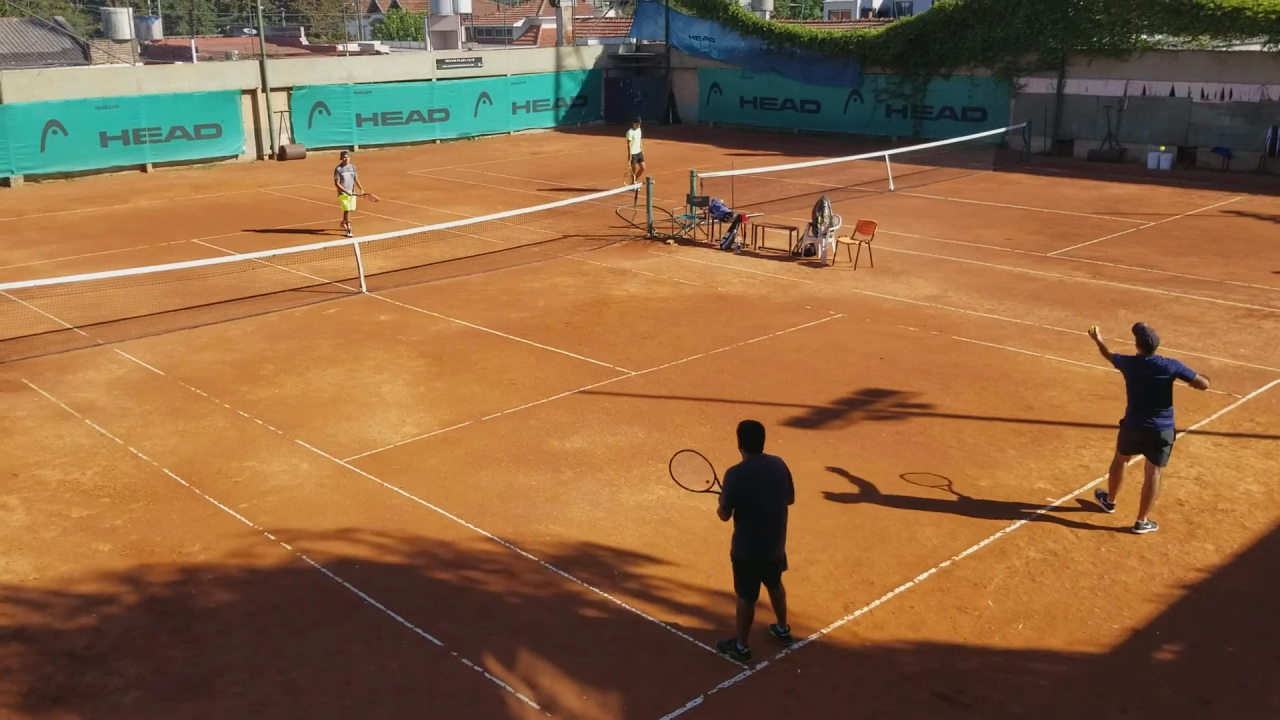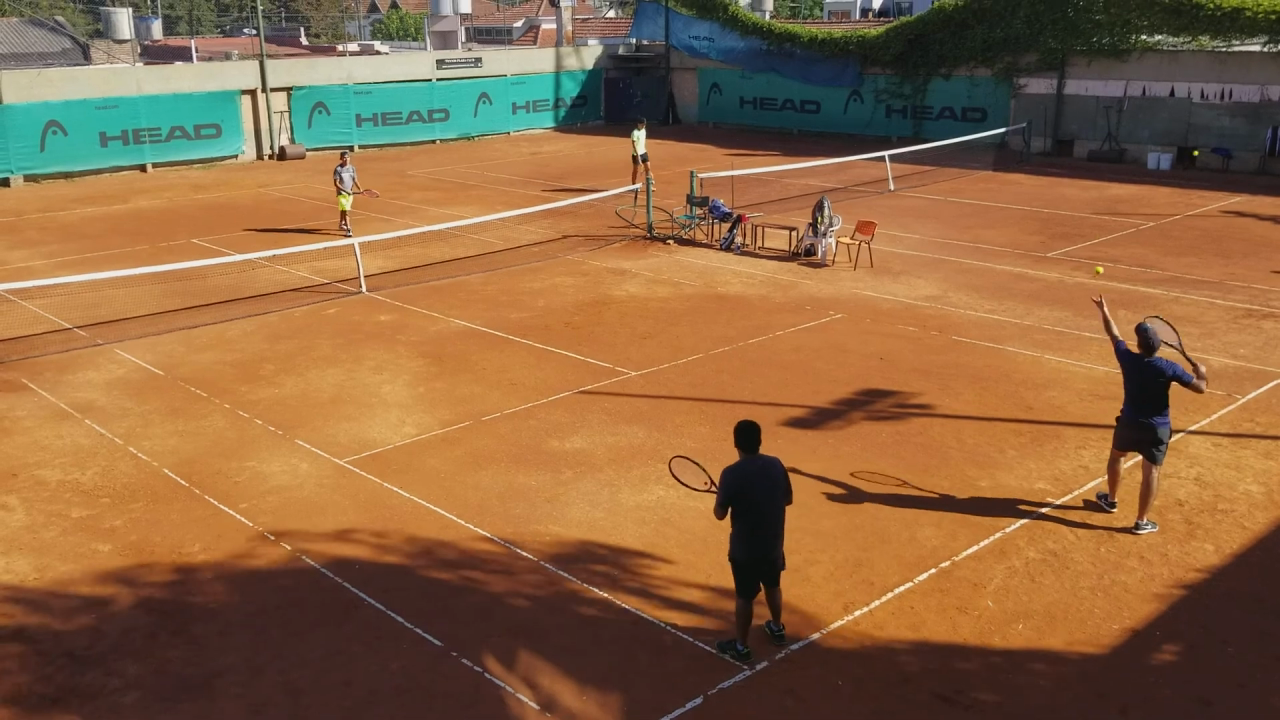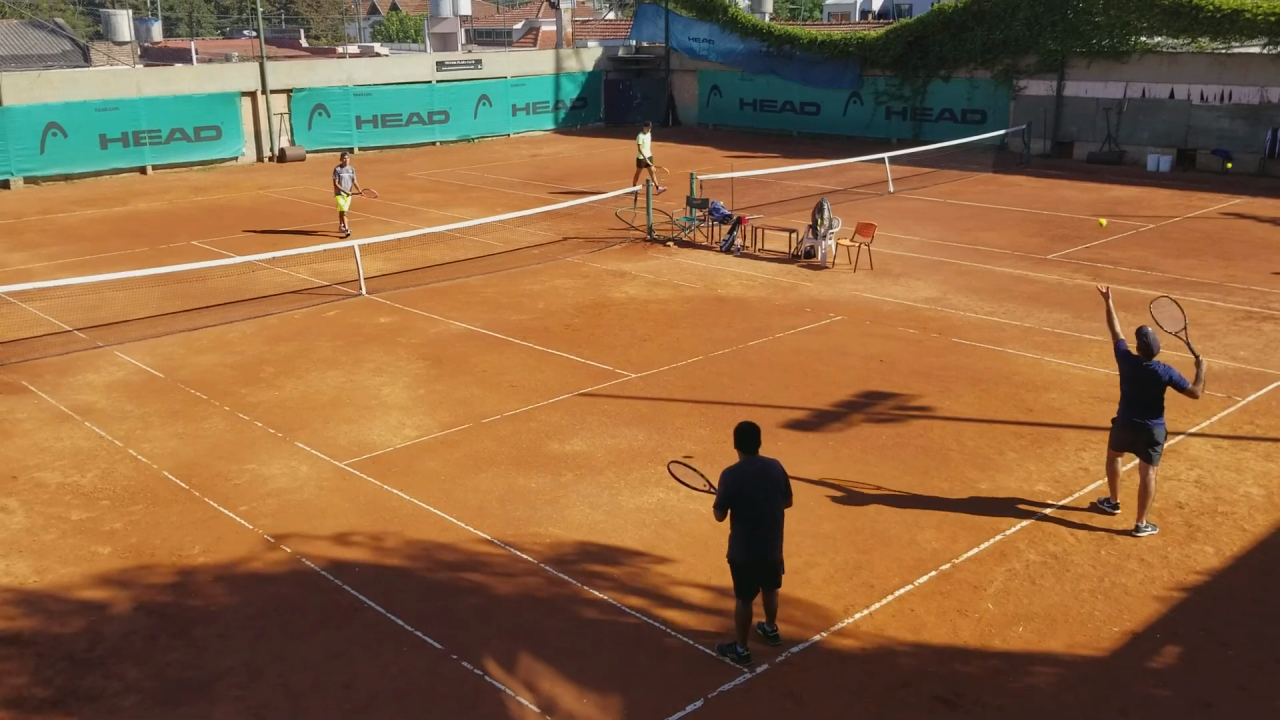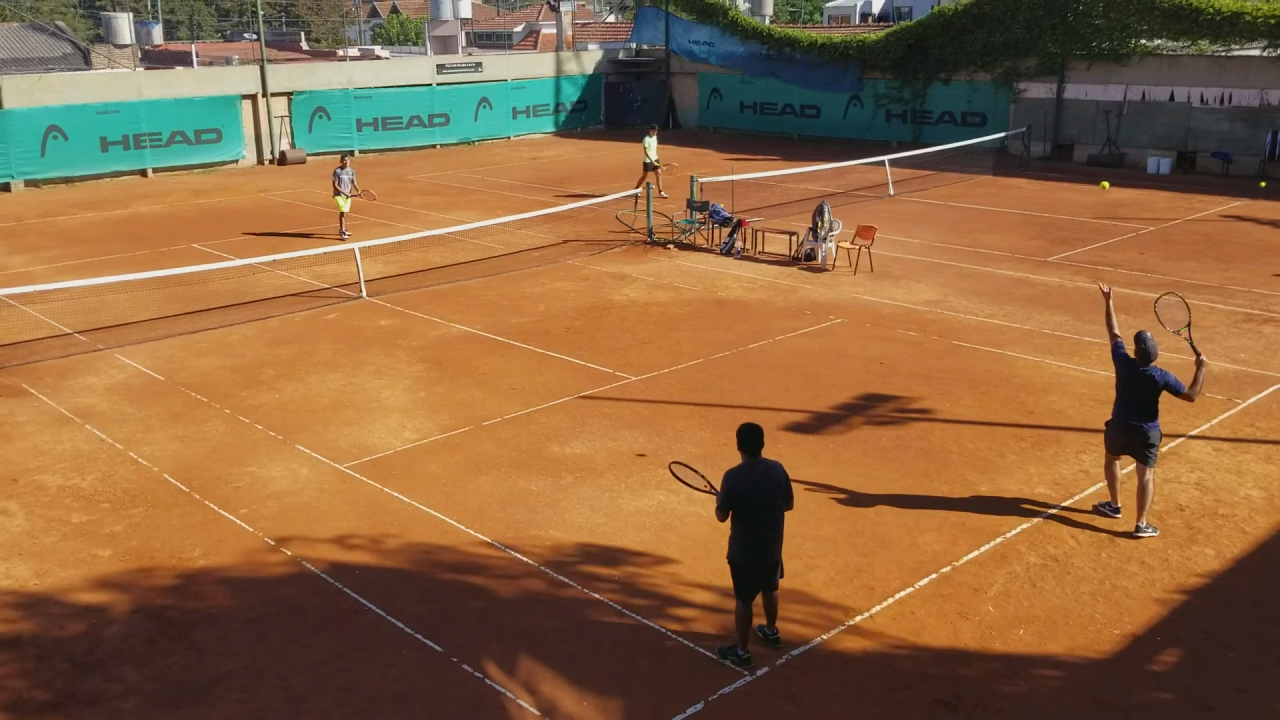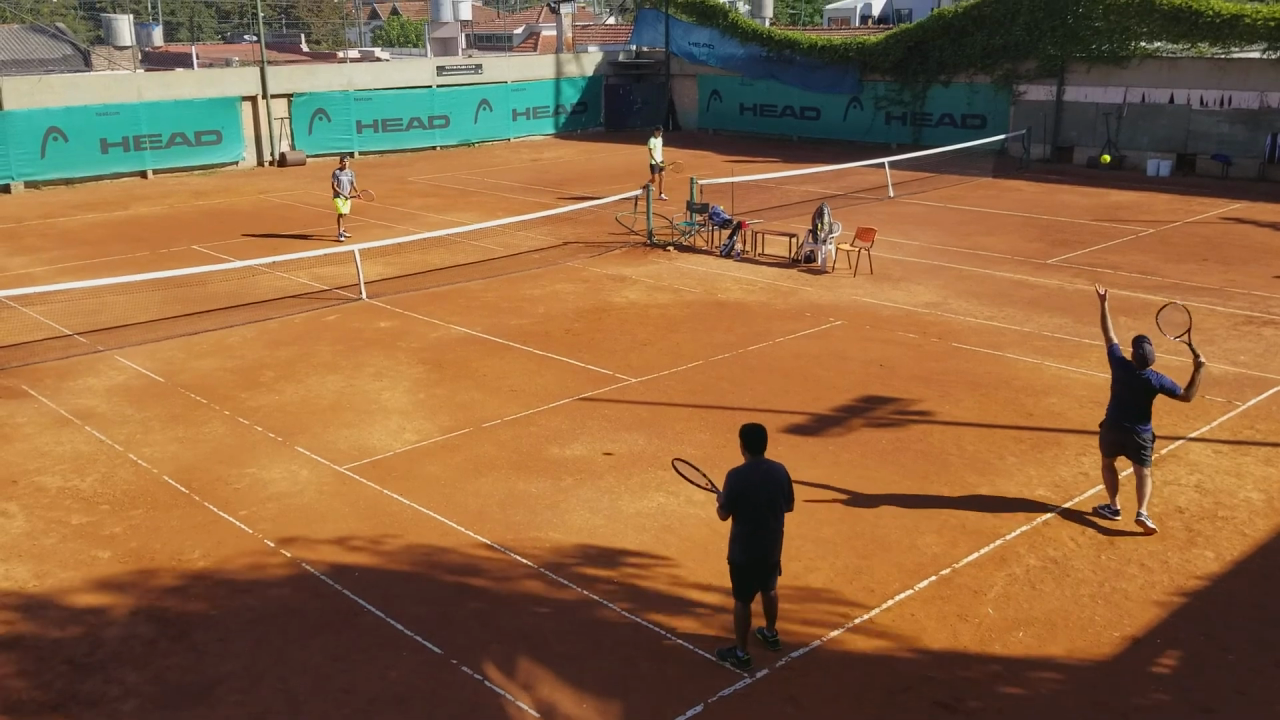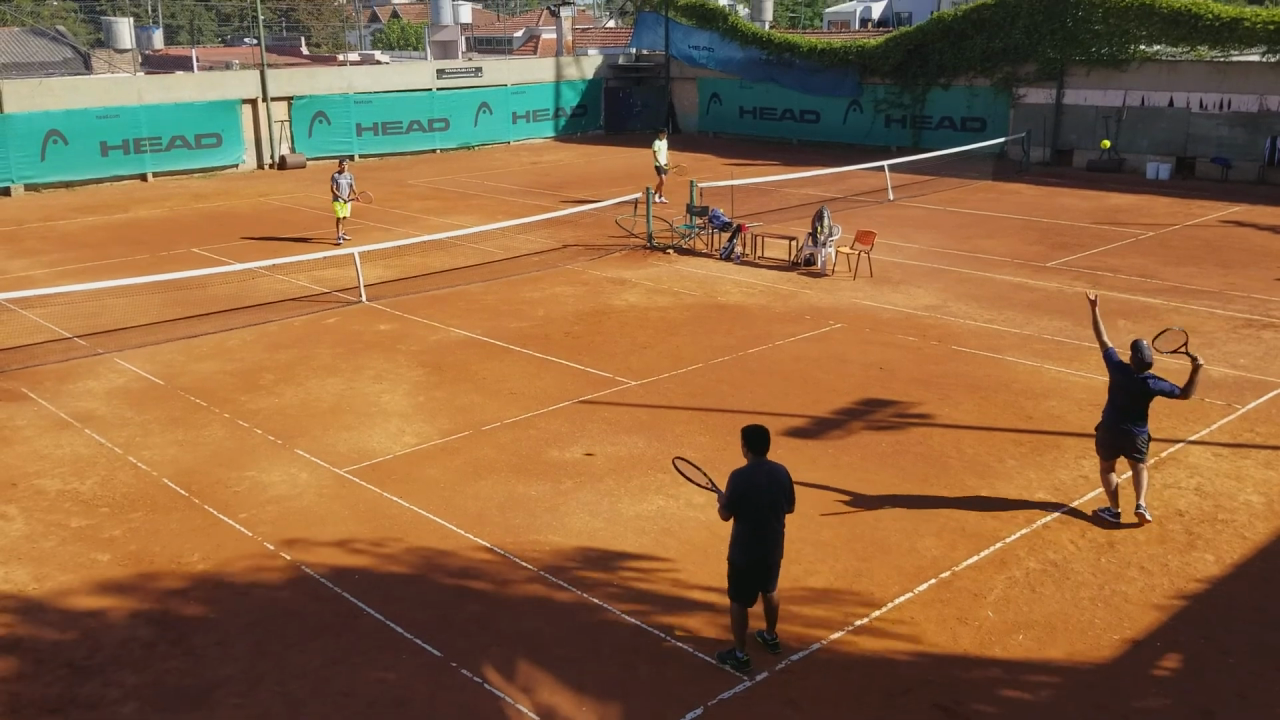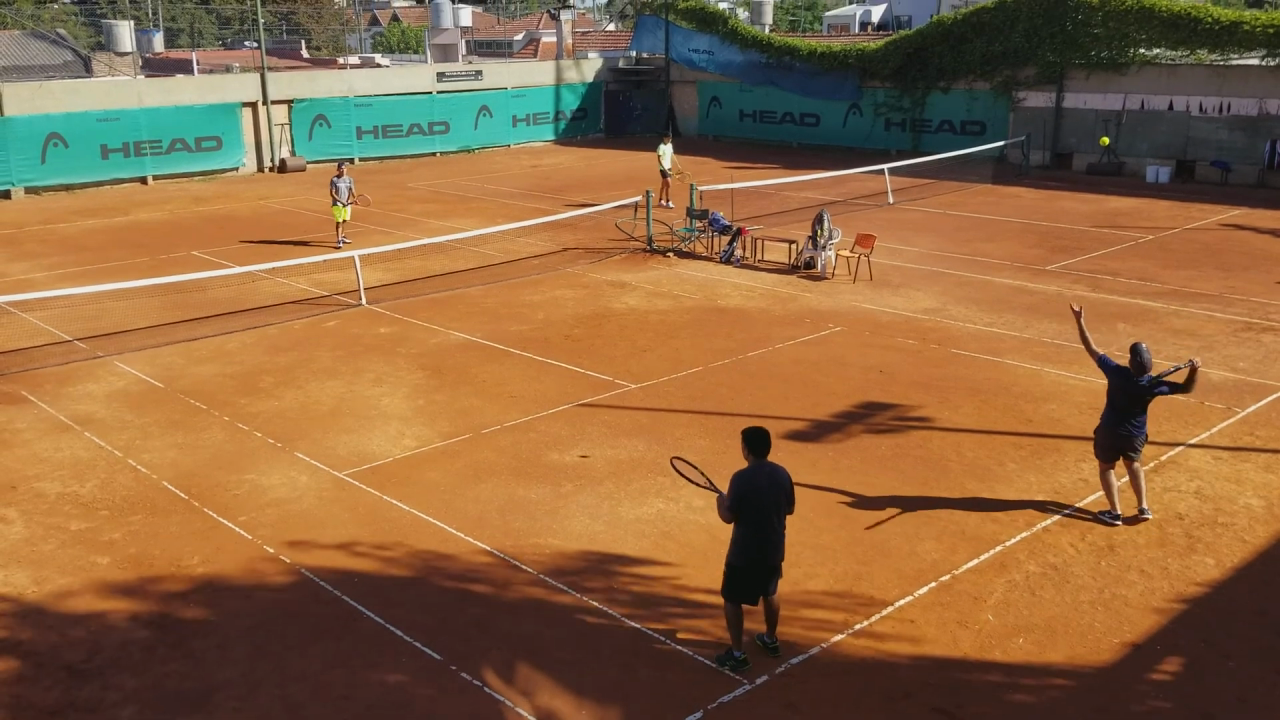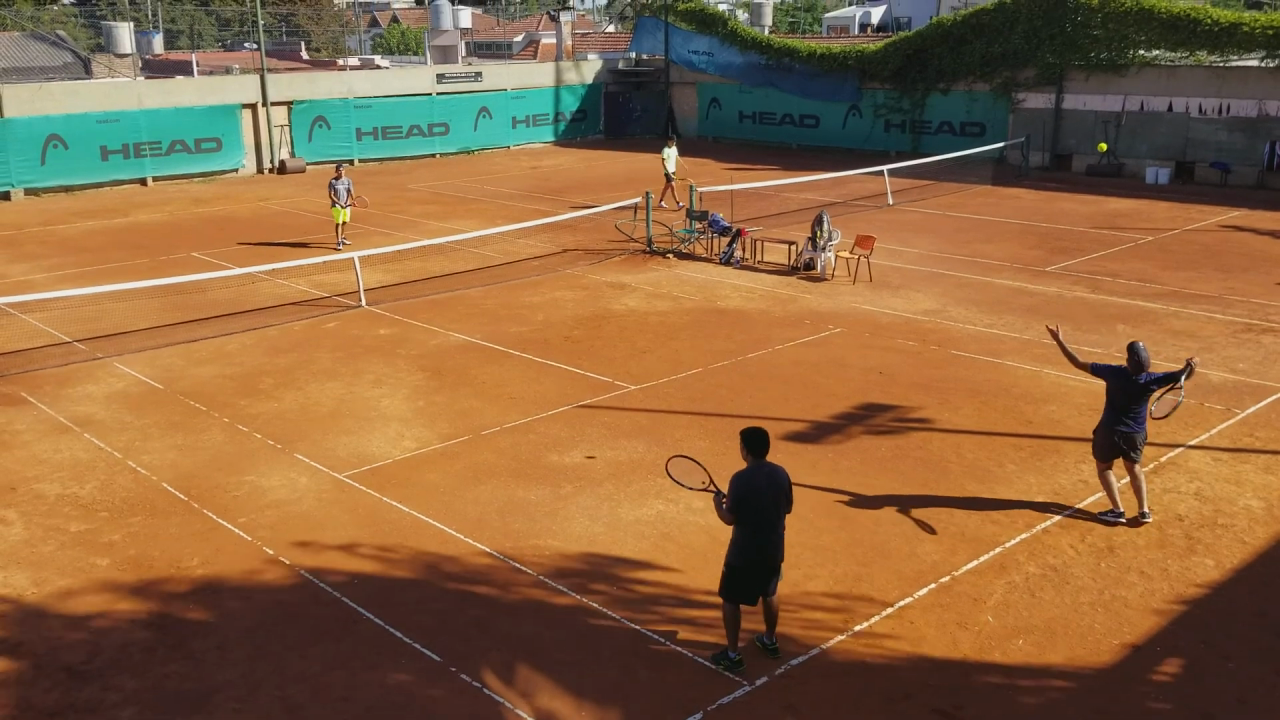
dt=0.1s
person 1, frame 1
left shoulder: (735, 474)
right shoulder: (779, 465)
left elbow: (724, 515)
right elbow: (790, 499)
left wrist: (721, 502)
left hip: (747, 547)
right hip: (775, 542)
left knee: (746, 596)
right knee: (775, 584)
left ankle: (741, 646)
right ankle: (783, 629)
person 1, frame 2
left shoulder: (731, 474)
right shoulder: (776, 465)
left elbow: (720, 514)
right elbow: (788, 500)
left wrist: (720, 499)
left hip: (745, 547)
right hip: (774, 542)
left knee: (745, 596)
right knee: (772, 586)
left ankle: (741, 646)
right ankle: (777, 628)
person 1, frame 3
left shoulder: (730, 475)
right shoulder: (776, 467)
left elbow: (719, 515)
right elbow: (787, 502)
left wrist: (720, 500)
left hip: (744, 548)
right hip: (772, 544)
left knee: (744, 598)
right knee: (770, 588)
left ankle: (741, 649)
right ankle: (771, 629)
person 1, frame 4
left shoulder: (733, 477)
right shoulder: (778, 470)
left elbow: (721, 516)
right elbow: (789, 505)
left wrist: (720, 501)
left hip: (744, 550)
right hip: (772, 546)
left knee: (743, 599)
right knee: (770, 590)
left ankle: (741, 651)
right ankle: (771, 631)
person 1, frame 5
left shoulder: (736, 476)
right shoulder: (780, 471)
left elbow: (723, 515)
right elbow: (789, 506)
left wrist: (721, 500)
left hip: (744, 550)
right hip: (772, 546)
left knee: (742, 600)
right knee: (769, 590)
left ankle: (741, 653)
right ankle: (771, 633)
person 1, frame 6
left shoulder: (739, 476)
right shoulder: (781, 472)
left elbow: (726, 515)
right elbow: (790, 508)
left wrist: (721, 500)
left hip: (744, 552)
right hip: (772, 548)
left knee: (738, 601)
right knee: (769, 592)
left ankle: (740, 655)
right ankle: (770, 636)
person 1, frame 7
left shoulder: (741, 478)
right shoulder: (782, 474)
left elbow: (728, 518)
right elbow: (790, 509)
left wrist: (721, 503)
left hip: (744, 553)
right hip: (774, 550)
left knee: (732, 600)
right knee: (770, 595)
left ankle: (737, 654)
right ankle: (771, 640)
person 1, frame 8
left shoulder: (741, 479)
right shoulder: (781, 474)
left elbow: (729, 518)
right elbow: (788, 509)
left wrist: (718, 504)
left hip: (743, 553)
right hip: (773, 550)
left knee: (730, 600)
right knee: (769, 595)
left ankle: (732, 655)
right ankle: (770, 641)
person 2, frame 1
left shoulder: (1129, 363)
right shoulder: (1170, 366)
left elbow: (1110, 355)
right elbow: (1204, 384)
left wrist: (1098, 340)
right wrist: (1197, 381)
left hip: (1134, 426)
right hip: (1162, 429)
left knee: (1120, 459)
right knee: (1153, 473)
left ankle: (1109, 501)
right ankle: (1142, 521)
person 2, frame 2
left shoulder: (1128, 360)
right shoulder: (1169, 368)
left elbow: (1114, 336)
right elbow: (1201, 387)
left wrist: (1104, 311)
right wrist: (1200, 371)
left hip: (1129, 424)
right hip: (1157, 429)
left knee: (1116, 456)
right knee: (1151, 473)
left ankle: (1111, 499)
right ankle: (1142, 521)
person 2, frame 3
left shoulder: (1126, 361)
right shoulder: (1165, 372)
left elbow: (1115, 332)
right elbow: (1195, 393)
left wrist: (1108, 302)
right wrist: (1200, 368)
left hip: (1124, 425)
right hip: (1153, 429)
left knee: (1113, 456)
right knee: (1148, 474)
left ankle: (1113, 502)
right ankle: (1141, 523)
person 2, frame 4
left shoulder: (1124, 364)
right shoulder: (1161, 377)
left elbow: (1114, 334)
right elbow: (1191, 396)
left wrist: (1108, 302)
right wrist: (1200, 368)
left hip: (1119, 427)
right hip: (1147, 433)
left knee: (1111, 461)
right knee: (1146, 476)
left ankle: (1114, 505)
right ankle: (1142, 524)
person 2, frame 5
left shoulder: (1119, 366)
right shoulder: (1157, 380)
left elbow: (1109, 336)
right elbow: (1187, 396)
left wrist: (1103, 304)
right wrist: (1198, 369)
left hip: (1112, 428)
right hip: (1140, 434)
left knee: (1108, 464)
right knee: (1143, 473)
left ankle: (1114, 507)
right ankle: (1142, 513)
person 2, frame 6
left shoulder: (1118, 370)
right shoulder: (1154, 384)
left elbow: (1102, 340)
right elbow: (1187, 393)
left wrist: (1094, 309)
right wrist: (1197, 368)
left hip: (1110, 430)
right hip: (1136, 434)
left knee: (1107, 466)
right knee: (1139, 468)
left ankle: (1114, 510)
right ankle: (1141, 505)
person 2, frame 7
left shoulder: (1116, 373)
right shoulder: (1152, 385)
left elbow: (1092, 350)
right elbow: (1186, 388)
left wrist: (1079, 321)
right wrist: (1194, 370)
left hip: (1109, 432)
right hip: (1135, 435)
left knee: (1106, 468)
right knee: (1133, 464)
left ankle: (1114, 512)
right ankle: (1143, 507)
person 2, frame 8
left shoulder: (1114, 373)
right shoulder: (1151, 380)
left elbow: (1080, 365)
right elbow: (1181, 376)
left wrist: (1059, 340)
right wrist: (1190, 367)
left hip: (1111, 432)
right hip: (1135, 432)
left knee: (1104, 467)
right knee: (1133, 466)
left ankle: (1118, 511)
right ankle: (1144, 511)
